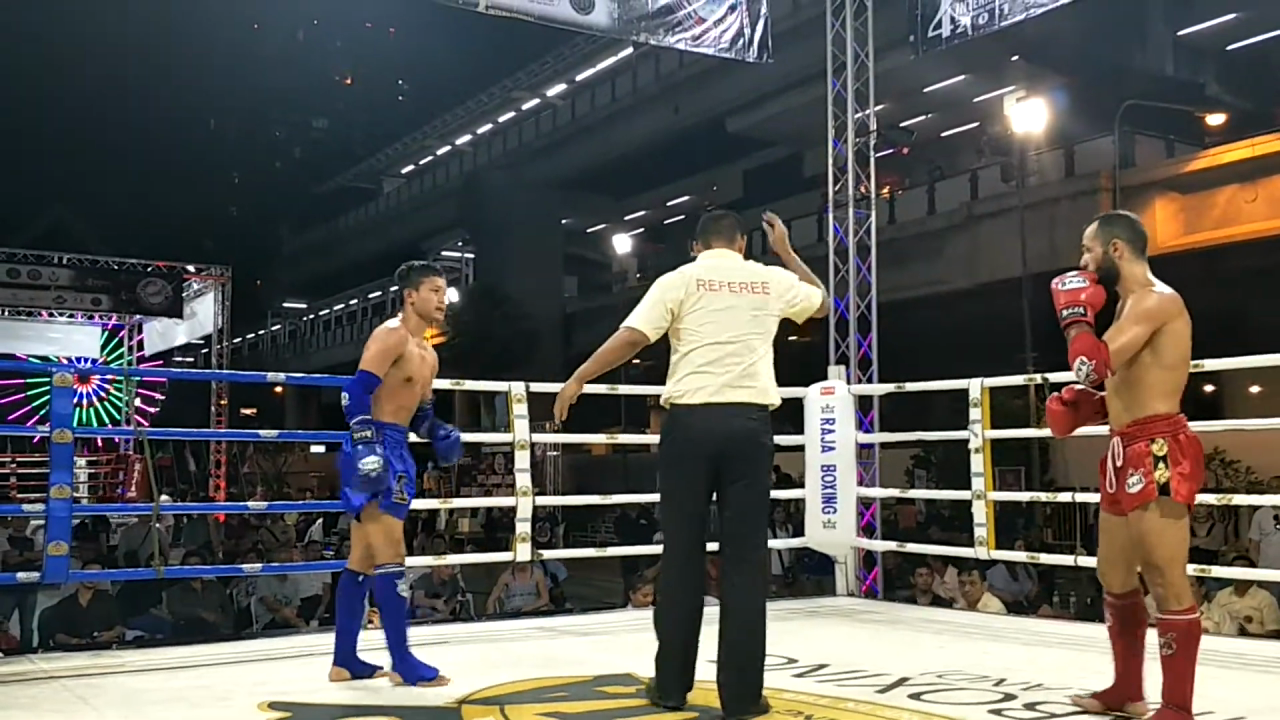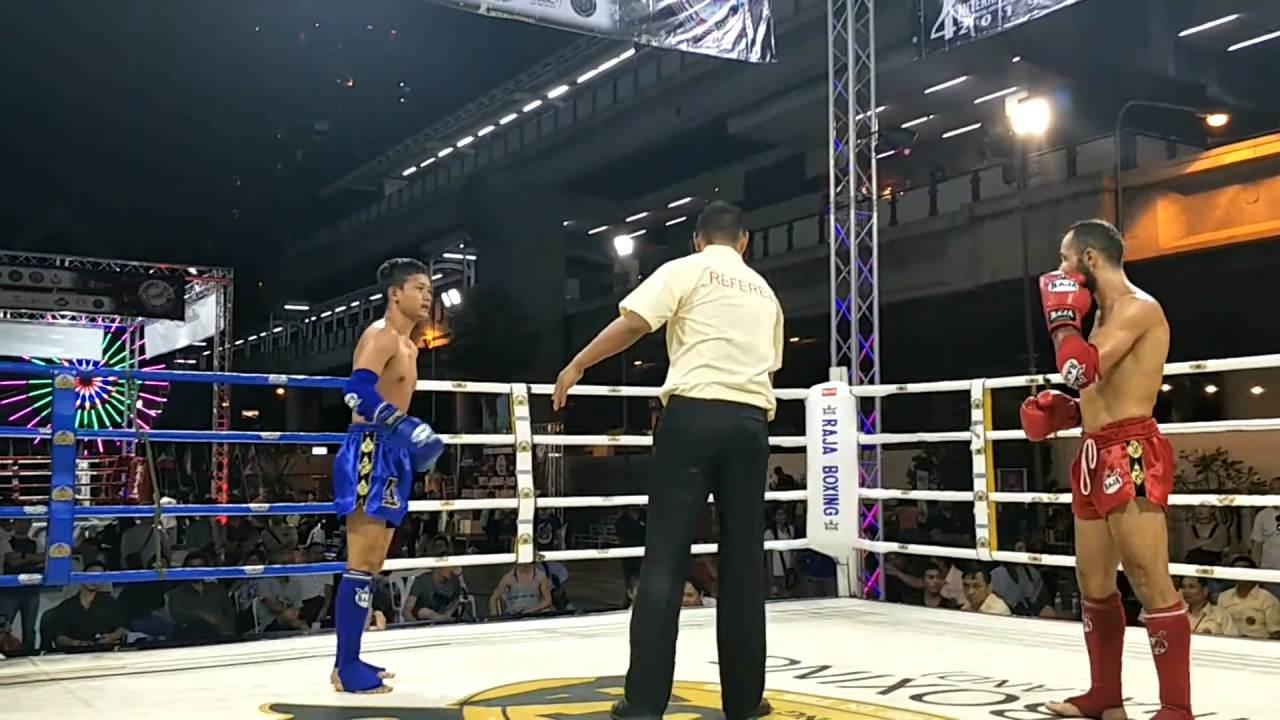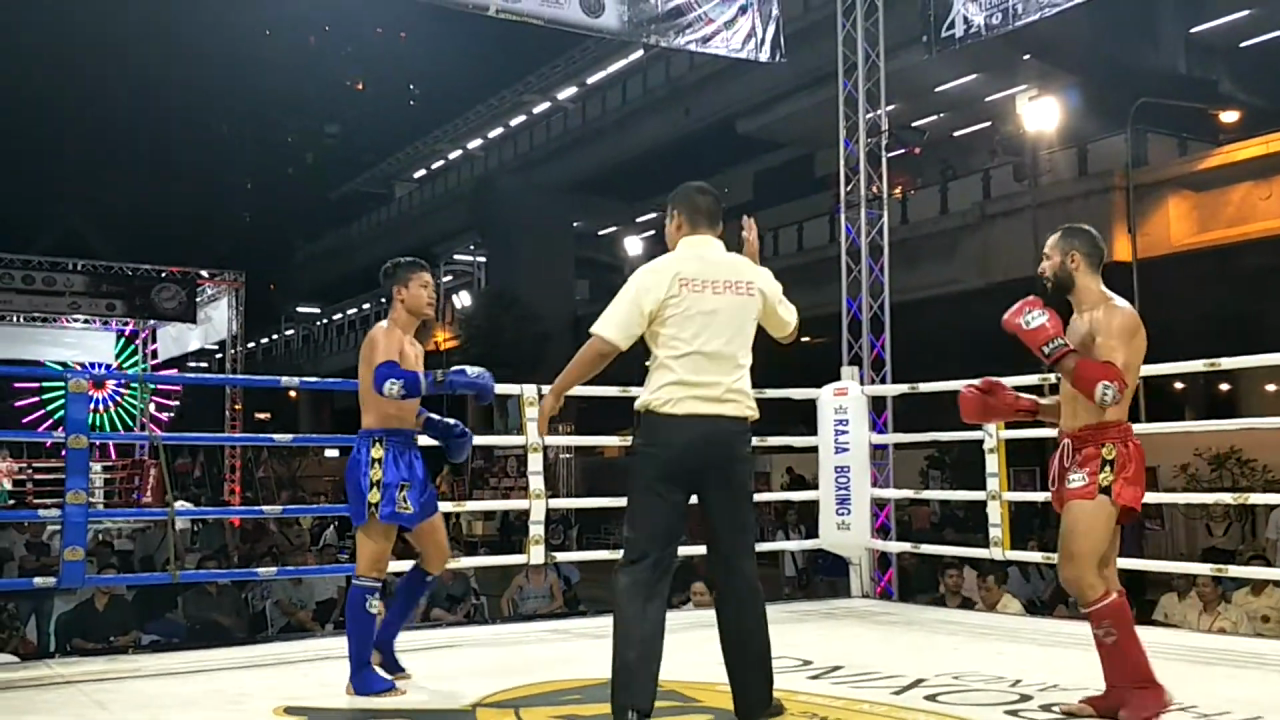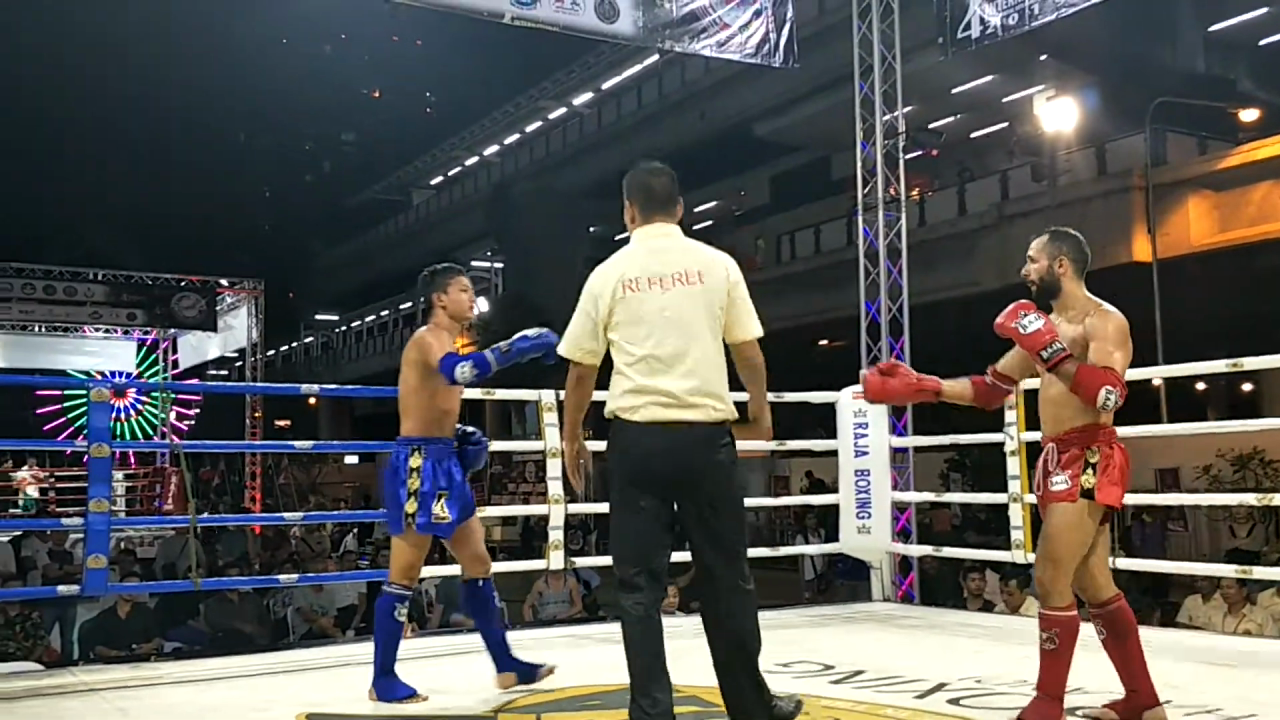
dt=0.3s
person 1, frame 1
left shoulder: (679, 279)
right shoulder: (770, 279)
left elbow: (631, 337)
right elbow: (819, 300)
left wrist: (577, 379)
right wrist: (788, 253)
left hip: (690, 421)
right hip: (749, 421)
left knee: (682, 552)
right knee: (744, 559)
person 1, frame 2
left shoulder: (686, 269)
right shoulder: (763, 291)
left elbow: (634, 322)
left wrist: (576, 365)
left hip: (693, 414)
right hip: (749, 422)
left knee: (665, 554)
right knee: (742, 561)
person 1, frame 3
left shoulder: (661, 271)
right shoulder: (752, 276)
left elbow: (604, 344)
right elbow: (787, 328)
left wrist: (557, 391)
left hip: (668, 427)
right hip: (728, 430)
left knee: (643, 568)
right knee: (736, 568)
person 1, frame 4
left shoulder: (608, 274)
right shoulder: (717, 265)
left elbow: (581, 369)
right elbow: (749, 356)
left wrist: (571, 438)
right wrist: (762, 419)
left hip: (636, 438)
right hip: (704, 435)
left knee: (638, 584)
right knee: (724, 575)
person 2, frame 1
left shoulder: (1153, 299)
right shoulder: (1134, 303)
left elbow: (1091, 366)
left wrist: (1073, 311)
right wrist: (1094, 407)
left hip: (1156, 454)
right hip: (1127, 456)
left knee: (1166, 584)
right knee: (1114, 576)
person 2, frame 2
left shoulder: (1134, 307)
right shoulder: (1106, 312)
left elbow: (1080, 371)
left wrist: (1061, 313)
right wrist: (1069, 411)
left hip: (1129, 457)
right hip: (1096, 458)
left knee: (1150, 583)
right knee: (1093, 583)
person 2, frame 3
left shoulder: (1115, 314)
right shoulder: (1078, 319)
left elbow: (1109, 390)
left wrist: (1049, 343)
right wrist: (1016, 404)
left hip: (1105, 457)
right hip: (1075, 456)
left knee: (1079, 572)
right knee: (1097, 577)
person 2, frame 4
left shoulder: (1105, 320)
right shoulder: (1044, 325)
left elbow: (1108, 395)
right elbow: (991, 388)
left wrist: (1049, 348)
right wrist: (921, 387)
left hip: (1089, 463)
right hip: (1058, 464)
left knee: (1052, 580)
right knee: (1095, 587)
person 3, frame 1
left shoulder: (428, 355)
right shoulder: (391, 335)
right elbow: (356, 391)
left wrist: (441, 434)
right wrist: (364, 449)
left hip: (394, 450)
right hip: (377, 449)
left knee: (362, 561)
right knee: (390, 556)
left ankle: (345, 659)
right ankle: (402, 660)
person 3, frame 2
left shoulder: (407, 345)
right shoulder: (380, 335)
right elbow: (356, 390)
left wrist: (414, 434)
right wrist: (403, 426)
left hip: (389, 455)
right hip: (368, 451)
left knee: (370, 566)
right knee: (363, 564)
left ankle: (349, 659)
right ankle: (348, 667)
person 3, frame 3
left shoulder: (413, 345)
right shoulder: (384, 335)
right elbow: (387, 383)
left wrist: (438, 426)
right wrist: (449, 379)
left hip: (406, 456)
right hip: (379, 456)
left knee: (436, 557)
right knee: (373, 569)
left ankle: (381, 647)
right ankle: (360, 672)
person 3, frame 4
left shoulder: (448, 347)
right shoulder: (427, 337)
right elbow: (459, 371)
left wrist: (465, 438)
right wrist: (519, 346)
left hip: (447, 464)
right hip: (419, 464)
left knee: (479, 568)
right knee: (404, 575)
left ankle: (506, 665)
right ankle: (383, 678)
